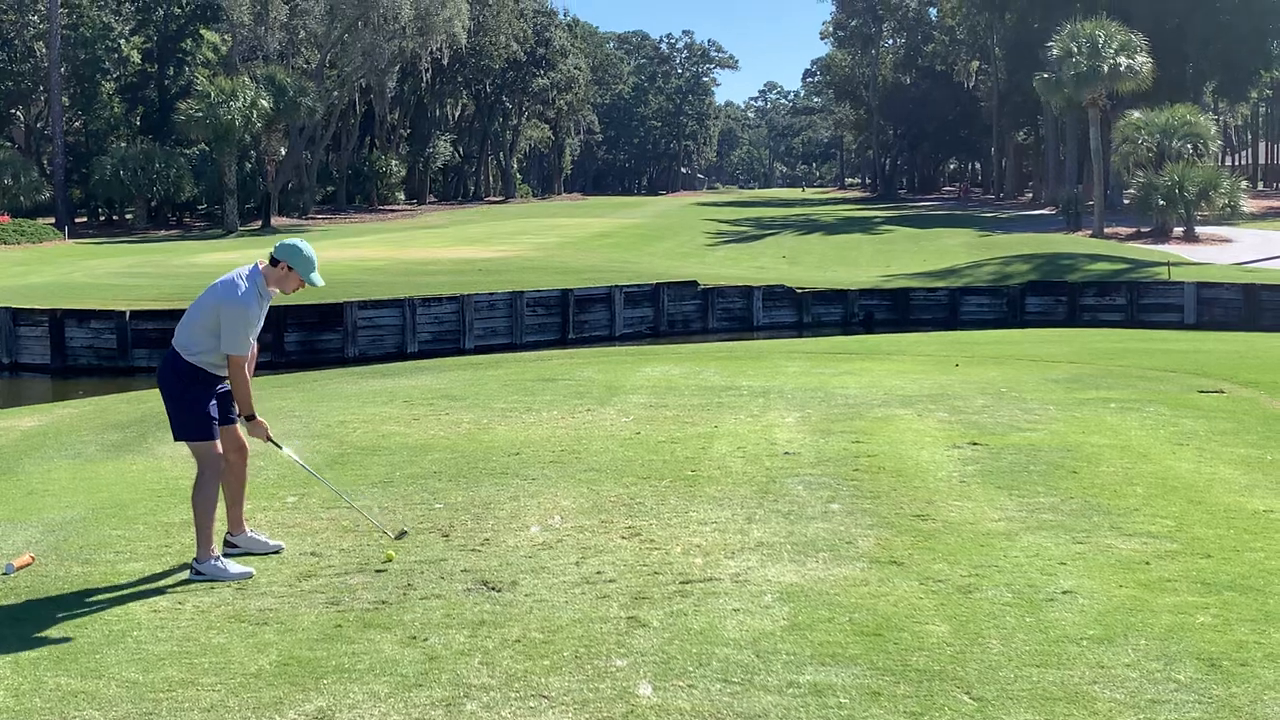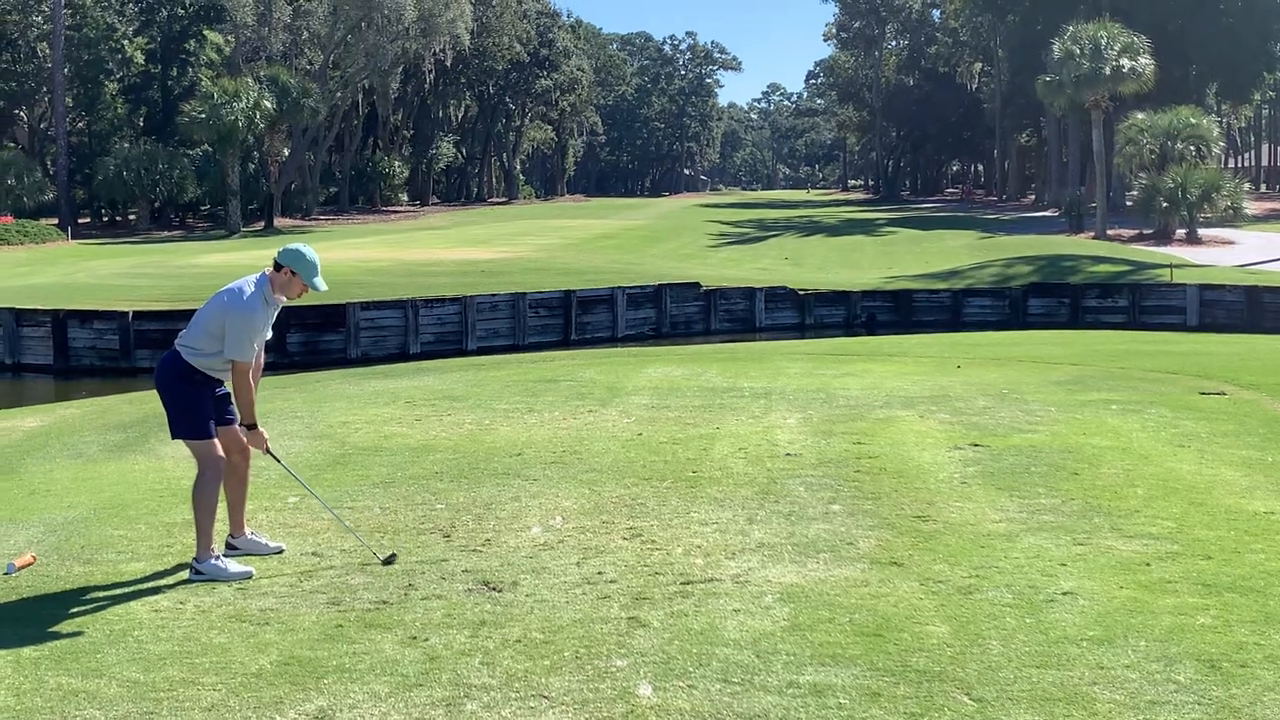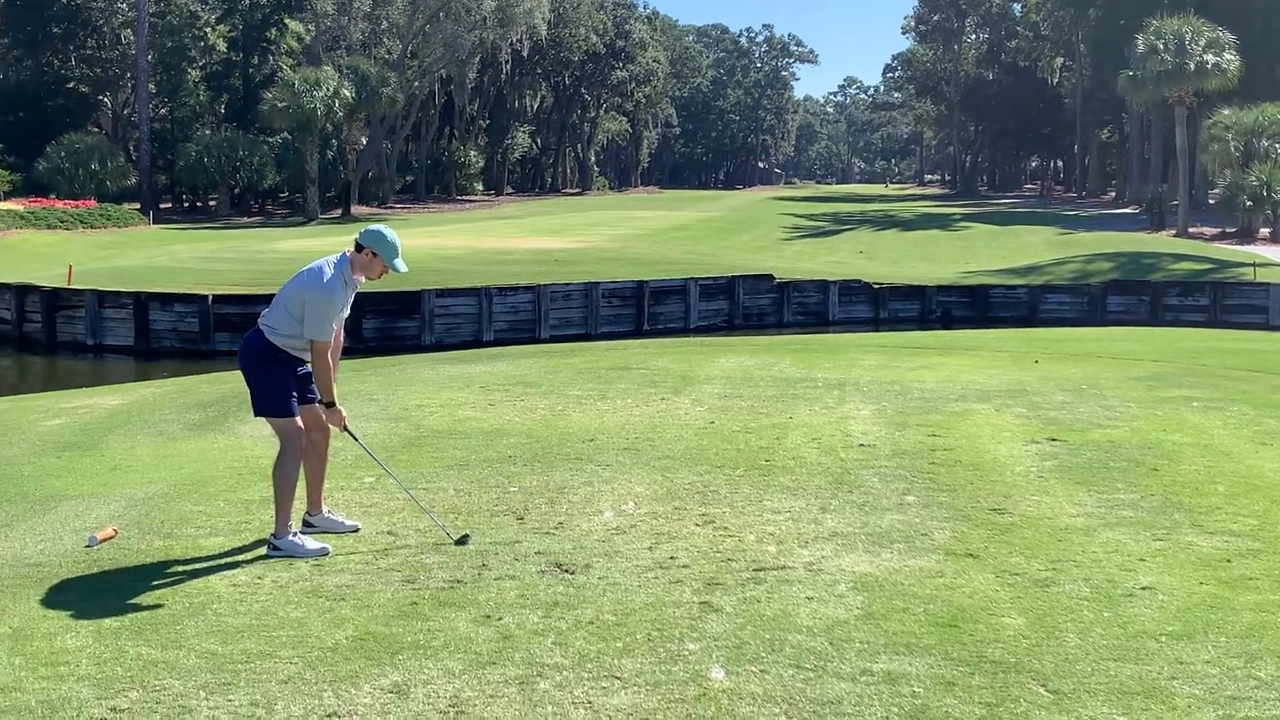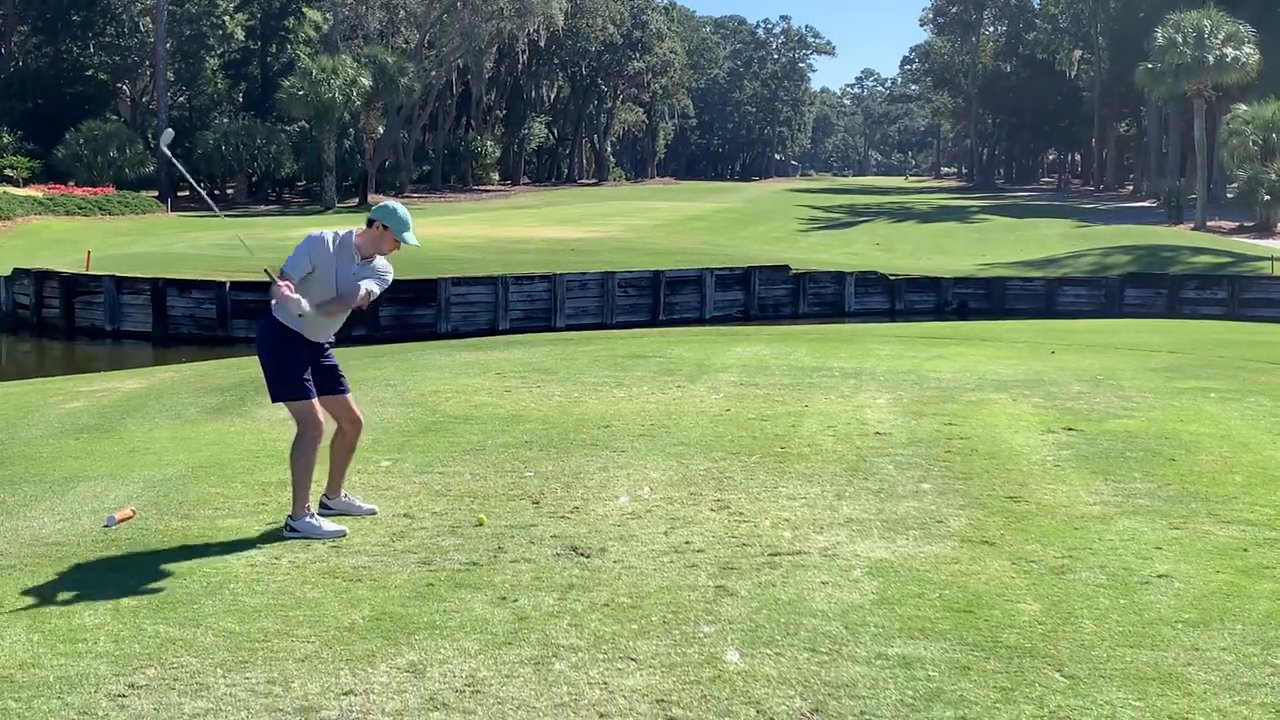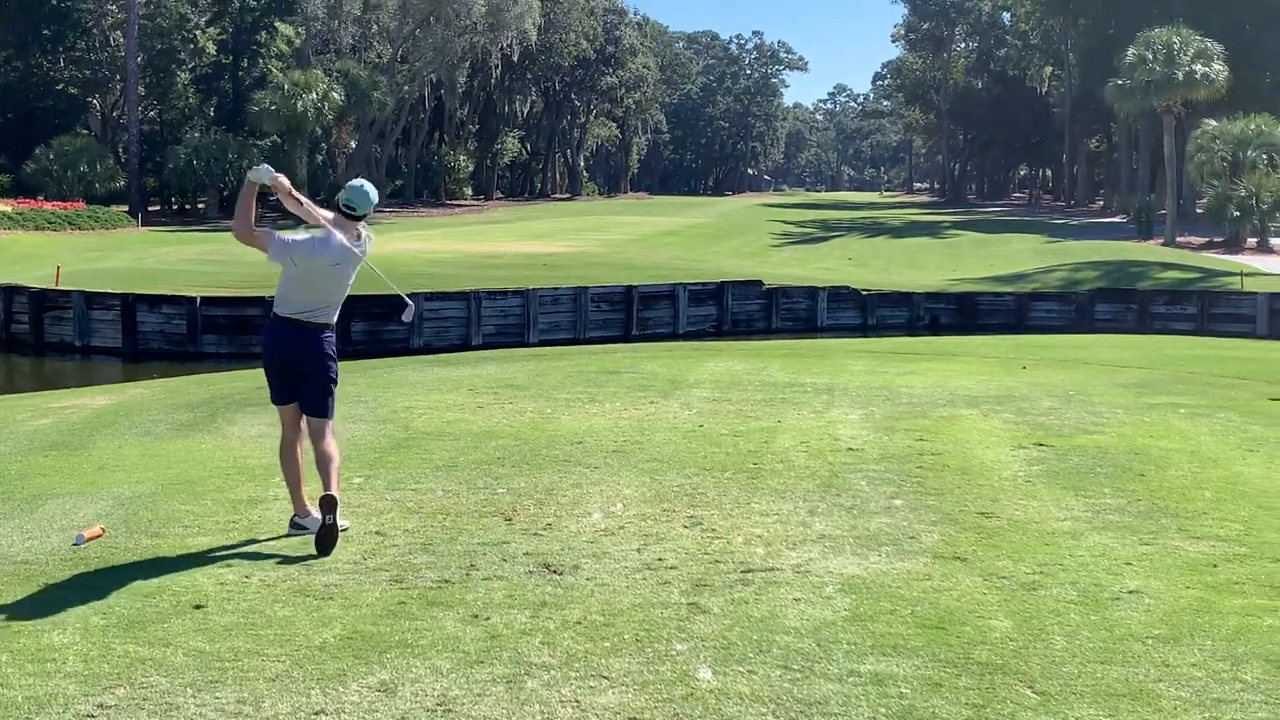
dt=1s
person 1, frame 1
left shoulder: (260, 286)
right shoulder: (242, 301)
left elbow: (250, 349)
right elbow: (237, 366)
left wrist: (243, 406)
right wrist: (251, 417)
left hip: (208, 374)
right hip: (184, 375)
left knee: (237, 451)
right knee: (213, 463)
left ankle: (237, 534)
right ankle: (204, 560)
person 1, frame 2
left shoulder: (269, 297)
right shoulder: (248, 306)
left elbow: (256, 357)
right elbow: (241, 375)
left wrist: (246, 419)
right wrist: (251, 425)
left hip: (206, 376)
right hip: (181, 376)
left knee: (239, 451)
right knee: (213, 463)
left ankle: (239, 536)
right ankle: (204, 559)
person 1, frame 3
left shoulder: (349, 276)
right shoulder: (327, 286)
left elbow: (336, 336)
right elbow: (320, 354)
left wrist: (330, 393)
right wrist: (330, 403)
left hip: (290, 355)
right hip: (265, 355)
left knee: (319, 431)
right knee: (295, 440)
left ankle: (316, 514)
right ankle: (282, 535)
person 1, frame 4
left shoulder: (381, 273)
right shoulder: (321, 242)
left elbow: (347, 302)
right elbow: (281, 283)
left wrist: (307, 307)
right wrist: (283, 292)
left hip: (317, 344)
right hip: (281, 337)
left knee: (351, 421)
right knee: (312, 423)
left ankle: (333, 497)
right ankle: (299, 517)
person 1, frame 5
left shoulder: (311, 250)
right shoulder: (362, 240)
left elbow: (243, 232)
right elbow: (319, 216)
left wrist: (252, 182)
right wrist: (286, 190)
left hip: (280, 334)
right hip: (317, 340)
left knee: (291, 428)
right knee: (321, 432)
left ankle: (302, 513)
right ankle: (330, 500)
